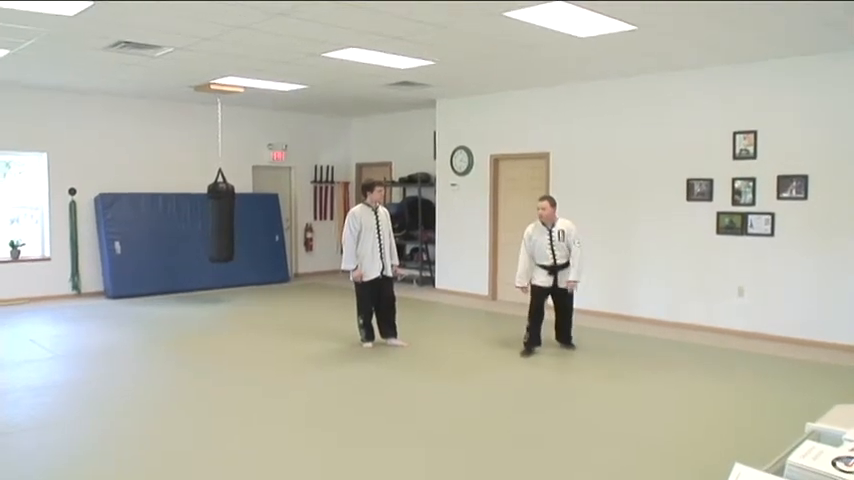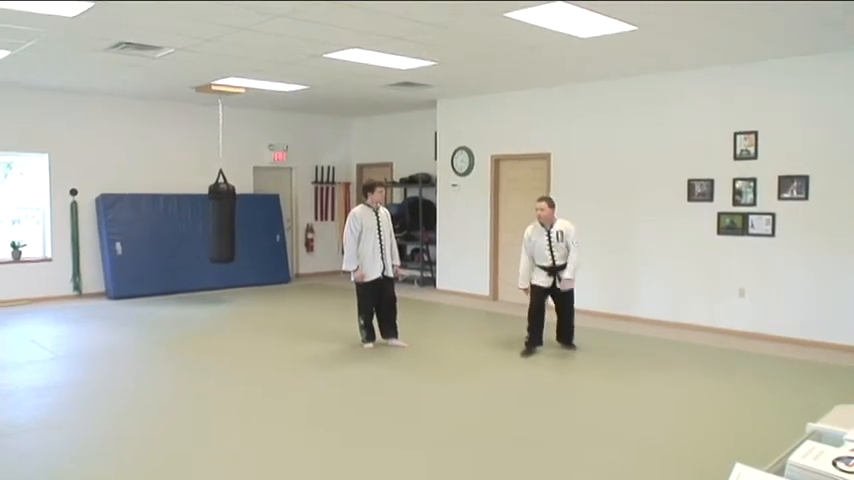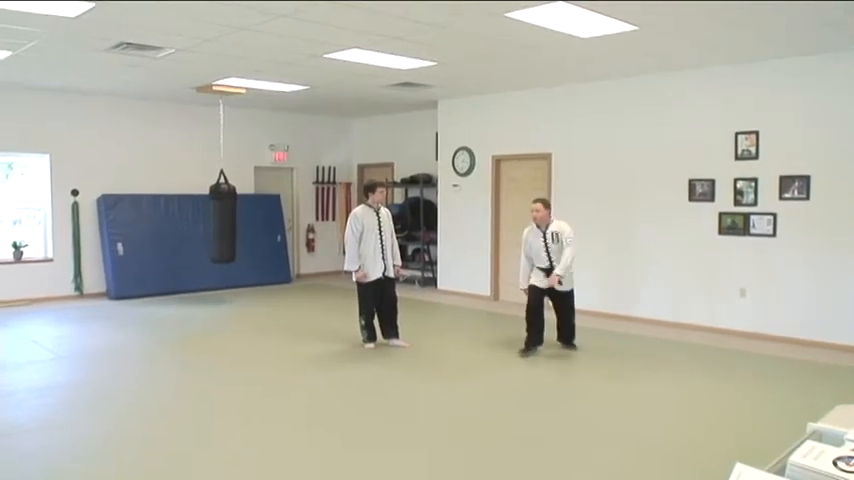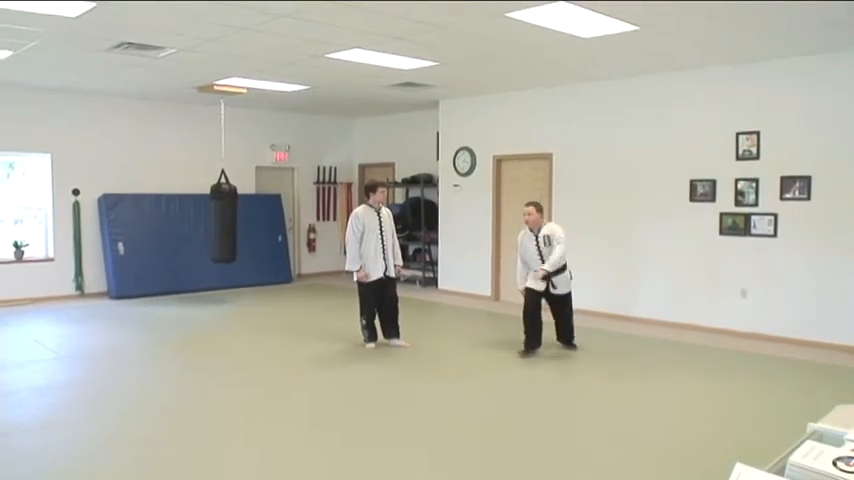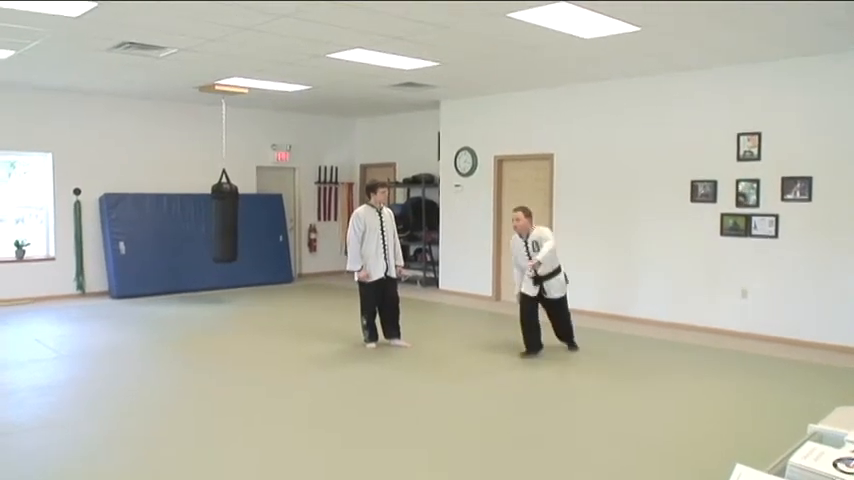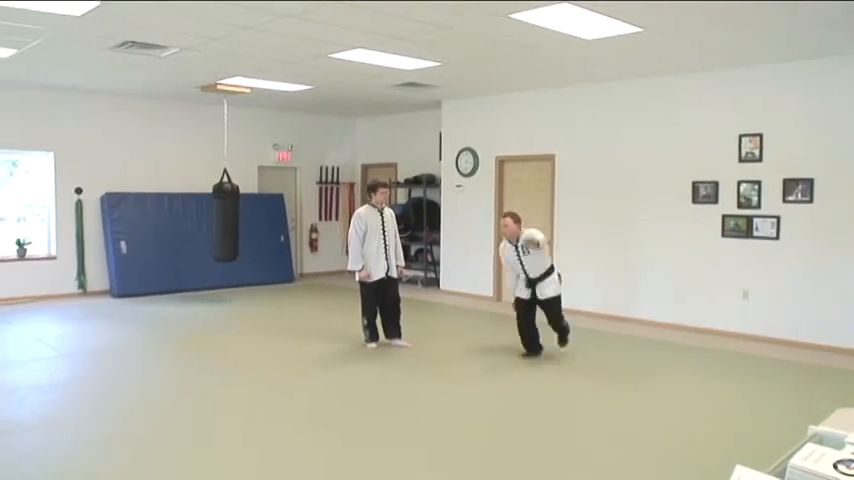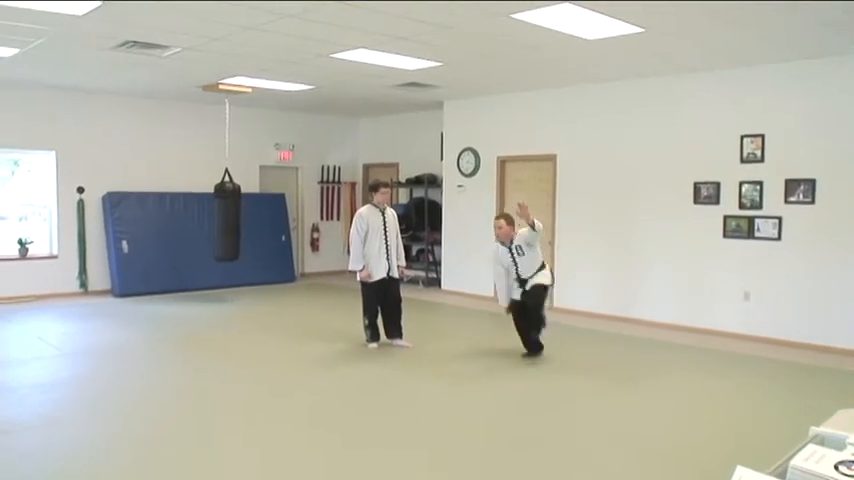
dt=0.1s
person 1, frame 1
left shoulder: (384, 212)
right shoulder: (355, 213)
left elbow: (390, 238)
right elbow: (349, 241)
left wrist: (394, 262)
right wrist: (353, 267)
left hip: (384, 268)
right hip: (365, 269)
left knee: (387, 302)
right knee: (365, 306)
left ankle: (390, 335)
right ankle: (367, 337)
person 1, frame 2
left shoulder: (385, 213)
right shoulder: (356, 214)
left elbow: (391, 239)
right elbow: (350, 242)
left wrist: (395, 262)
right wrist: (354, 268)
left hip: (385, 268)
right hip: (366, 269)
left knee: (388, 303)
right knee: (366, 306)
left ankle: (391, 336)
right ankle: (368, 338)
person 1, frame 3
left shoulder: (386, 213)
right shoulder: (357, 214)
left elbow: (392, 239)
right elbow: (351, 242)
left wrist: (396, 262)
right wrist: (356, 268)
left hip: (386, 268)
right hip: (367, 270)
left knee: (389, 303)
right knee: (367, 306)
left ankle: (392, 336)
right ankle: (369, 338)
person 1, frame 4
left shoulder: (387, 213)
right shoulder: (358, 214)
left elbow: (393, 238)
right elbow: (352, 242)
left wrist: (397, 262)
right wrist: (357, 268)
left hip: (387, 268)
right hip: (368, 269)
left knee: (390, 303)
right knee: (368, 306)
left ankle: (392, 335)
right ankle: (370, 338)
person 1, frame 5
left shoulder: (388, 213)
right shoulder: (360, 214)
left elbow: (394, 239)
right elbow: (353, 242)
left wrist: (398, 263)
right wrist: (359, 268)
left hip: (388, 268)
right hip: (369, 269)
left knee: (391, 303)
right knee: (369, 306)
left ankle: (393, 336)
right ankle: (370, 338)
person 1, frame 6
left shoulder: (390, 213)
right shoulder: (361, 214)
left elbow: (395, 239)
right elbow: (354, 242)
left wrist: (399, 263)
right wrist: (360, 267)
left hip: (389, 268)
right hip: (370, 269)
left knee: (392, 303)
right knee: (370, 306)
left ankle: (394, 335)
right ankle: (371, 337)
person 1, frame 7
left shoulder: (391, 213)
right shoulder: (363, 214)
left elbow: (397, 239)
right elbow: (356, 242)
left wrist: (401, 263)
right wrist: (361, 267)
left hip: (391, 268)
right hip: (371, 269)
left knee: (394, 303)
right knee: (371, 306)
left ankle: (395, 336)
right ankle: (372, 337)
person 2, frame 1
left shoulder: (567, 226)
right shoulder: (531, 230)
left elbow: (576, 252)
right elbow: (525, 256)
left wrist: (573, 277)
right wrist: (522, 280)
left hip: (563, 275)
right hip: (541, 275)
left knee: (565, 311)
right knee: (536, 310)
left ankle: (564, 339)
right ankle: (530, 344)
person 2, frame 2
left shoulder: (566, 227)
right shoulder: (531, 231)
left elbow: (574, 252)
right elbow: (526, 258)
left wrist: (568, 276)
right wrist: (524, 282)
left hip: (563, 276)
right hip: (541, 275)
left knee: (566, 311)
right knee: (535, 308)
left ankle: (566, 339)
right ankle: (532, 344)
person 2, frame 3
left shoulder: (562, 228)
right shoulder: (528, 233)
left elbow: (569, 251)
right elbow: (526, 259)
left wrist: (558, 273)
right wrist: (524, 283)
left hip: (561, 277)
right hip: (539, 276)
left knee: (566, 311)
right knee: (533, 308)
left ankle: (566, 339)
right ankle: (532, 343)
person 2, frame 4
left shoulder: (553, 230)
right shoulder: (523, 236)
left elbow: (560, 249)
right elbow: (522, 262)
left wrist: (546, 268)
right wrist: (522, 285)
left hip: (558, 278)
right hip: (536, 280)
left knee: (564, 312)
right knee: (530, 312)
left ankle: (567, 340)
right ankle: (531, 345)
person 2, frame 5
left shoulder: (543, 233)
right shoulder: (514, 241)
left elbow: (549, 247)
right elbow: (518, 267)
left wrist: (537, 261)
right wrist: (519, 289)
left hip: (552, 281)
right hip: (531, 284)
left knee: (560, 315)
right knee: (526, 316)
left ankle: (569, 340)
right ankle: (533, 347)
person 2, frame 6
left shoulder: (530, 235)
right shoulder: (504, 248)
left elbow: (541, 239)
right elbow: (514, 271)
left wrist: (534, 241)
right wrist: (515, 293)
left hip: (547, 281)
right hip: (526, 285)
left knee: (554, 316)
right knee: (523, 319)
left ankle: (563, 332)
right ankle: (533, 348)
person 2, frame 7
left shoulder: (525, 236)
right shoulder: (498, 250)
left elbow: (537, 230)
right elbow: (502, 277)
left wrist: (529, 219)
right wrist: (504, 302)
left hip: (538, 277)
right hip: (519, 285)
left knee: (533, 305)
right knee: (520, 319)
left ankle: (538, 326)
right ankle: (534, 348)
